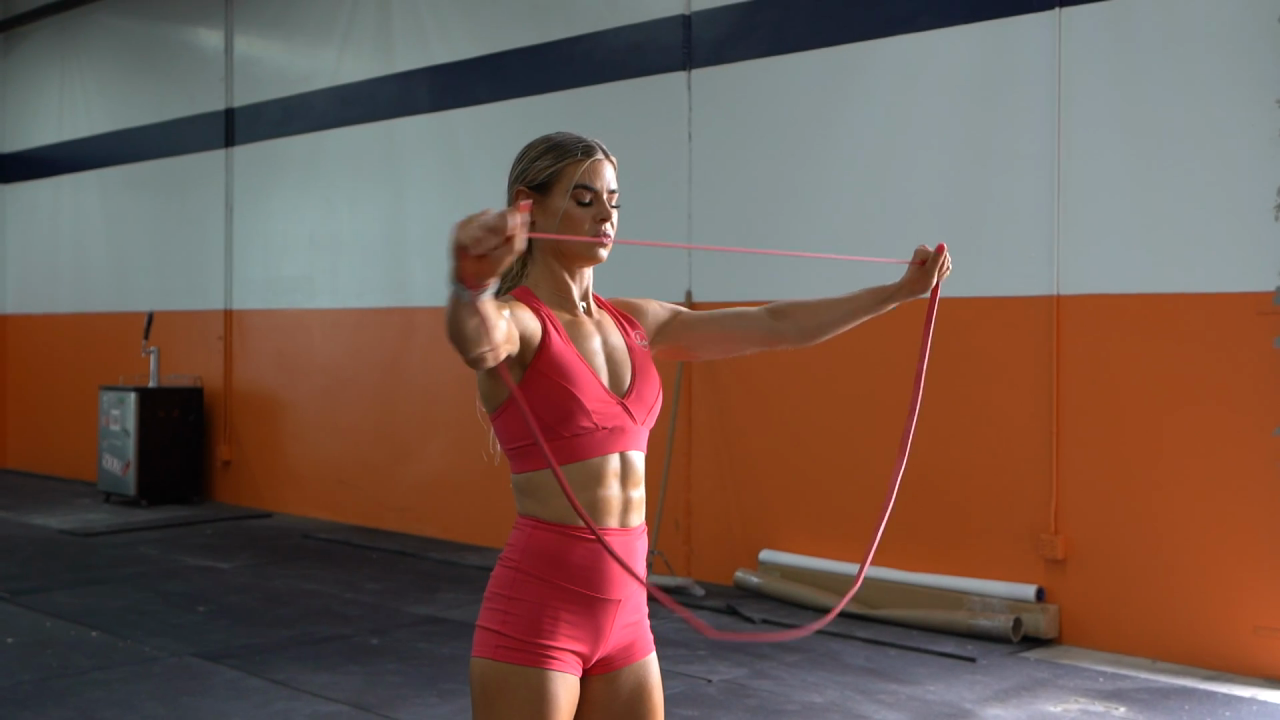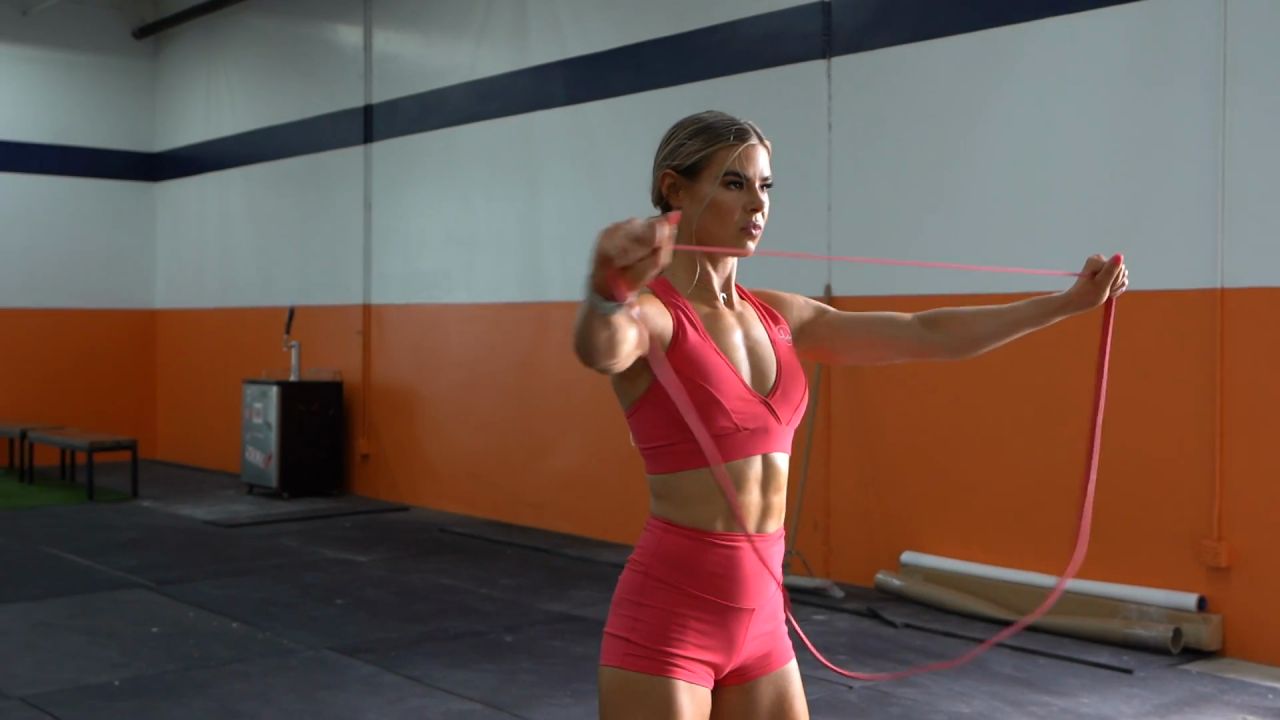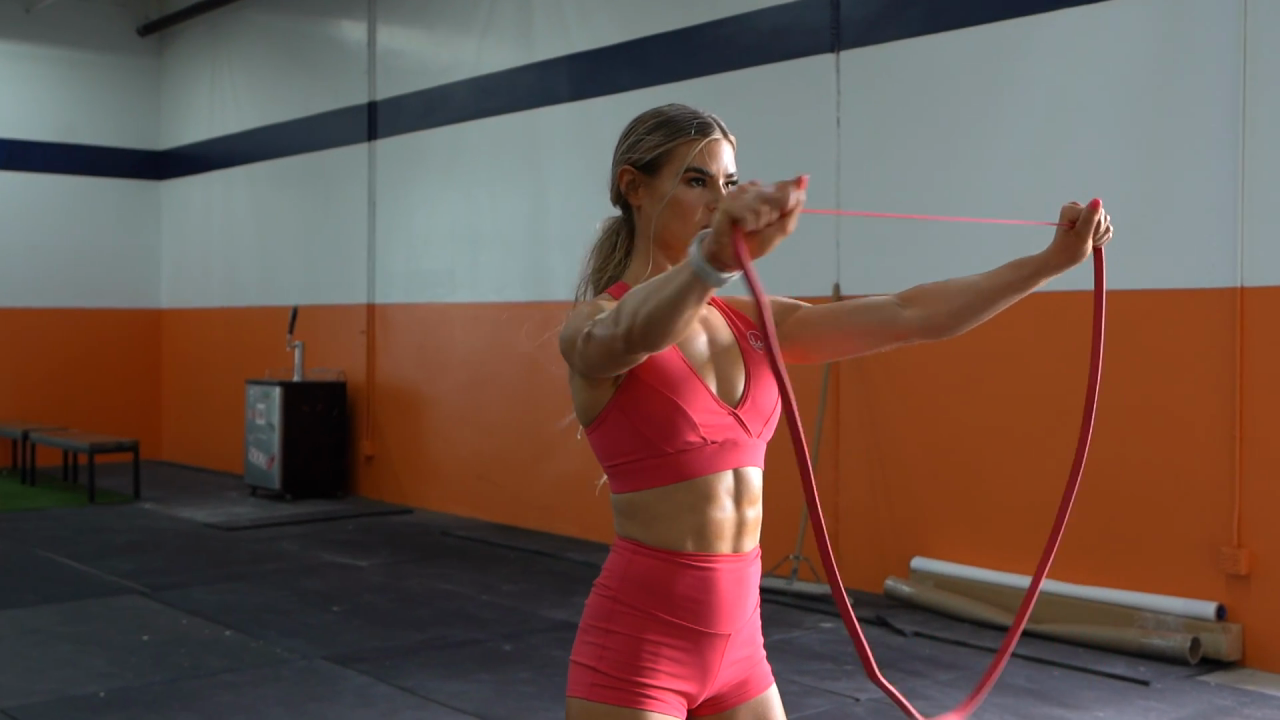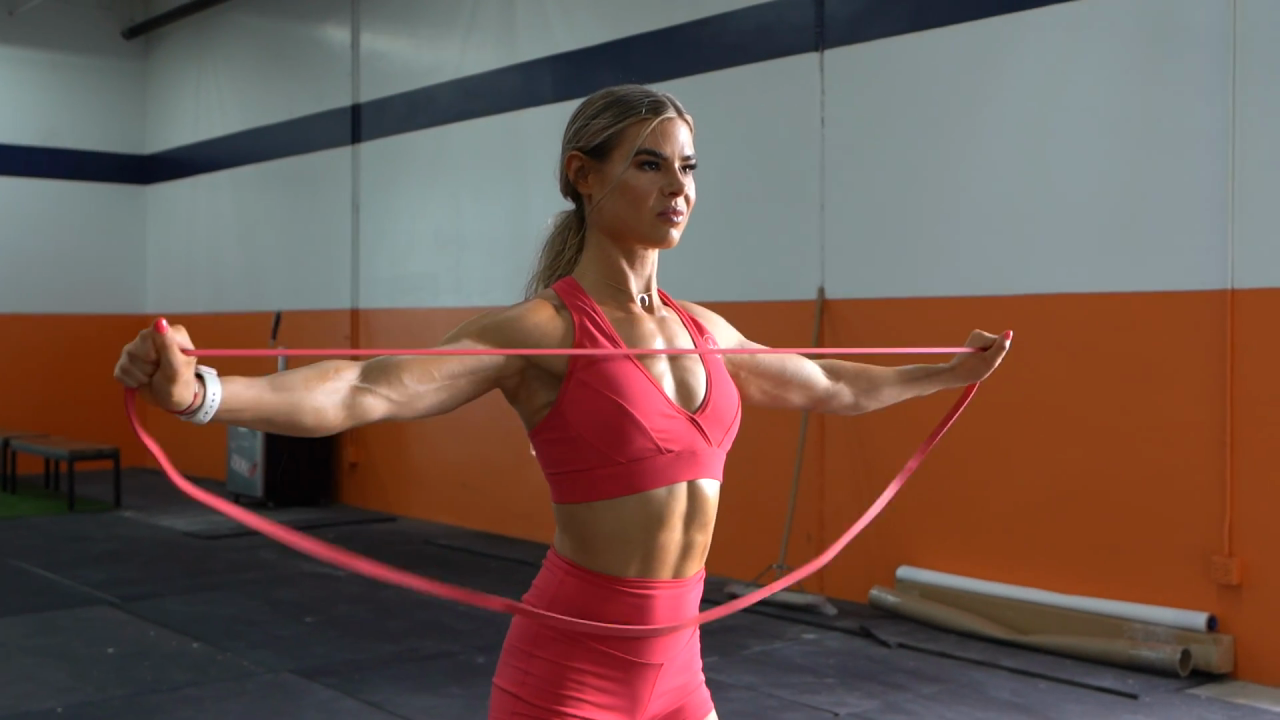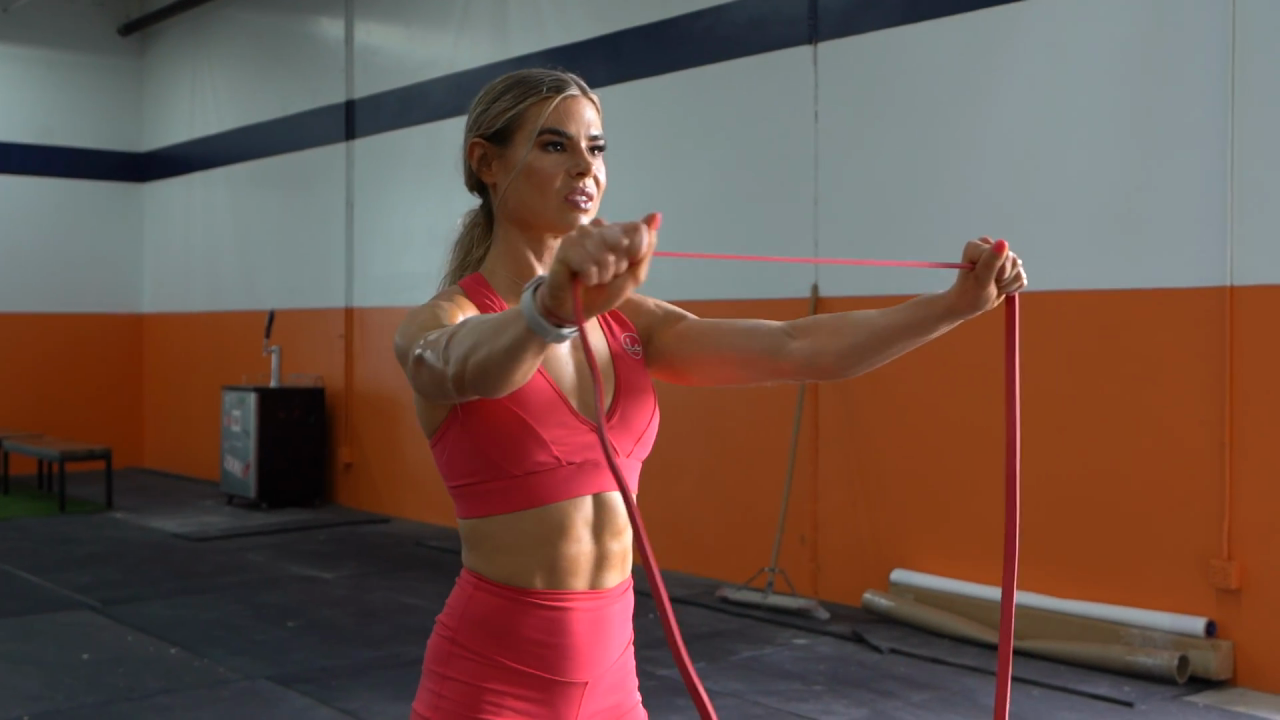
dt=1s
person 1, frame 1
left shoulder: (634, 323)
right shoulder: (508, 322)
left elbow: (774, 327)
right elbow: (474, 339)
left wrist: (901, 289)
right wrist: (473, 278)
left hip: (620, 612)
right hip: (533, 614)
person 1, frame 2
left shoulder: (778, 317)
right shoulder: (644, 316)
left elbow: (926, 336)
right elbow: (599, 347)
left wrist: (1071, 299)
right wrist: (608, 289)
left hip: (755, 621)
right hip: (661, 624)
person 1, frame 3
left shoulder: (747, 323)
right shoulder: (595, 327)
left elbow: (909, 316)
right elbow: (637, 333)
left wrist: (1053, 258)
right wrist: (715, 254)
left hip: (734, 646)
right hip: (634, 652)
person 1, frame 4
left shoulder: (697, 330)
right shoulder: (535, 329)
left elbow: (827, 386)
right elbow: (362, 394)
left wrist: (955, 372)
right wrist: (197, 393)
person 1, frame 5
left shoulder: (629, 324)
right shoulder: (438, 327)
left elbow: (797, 349)
right elbow: (478, 366)
left wrist: (957, 302)
right wrist: (553, 305)
